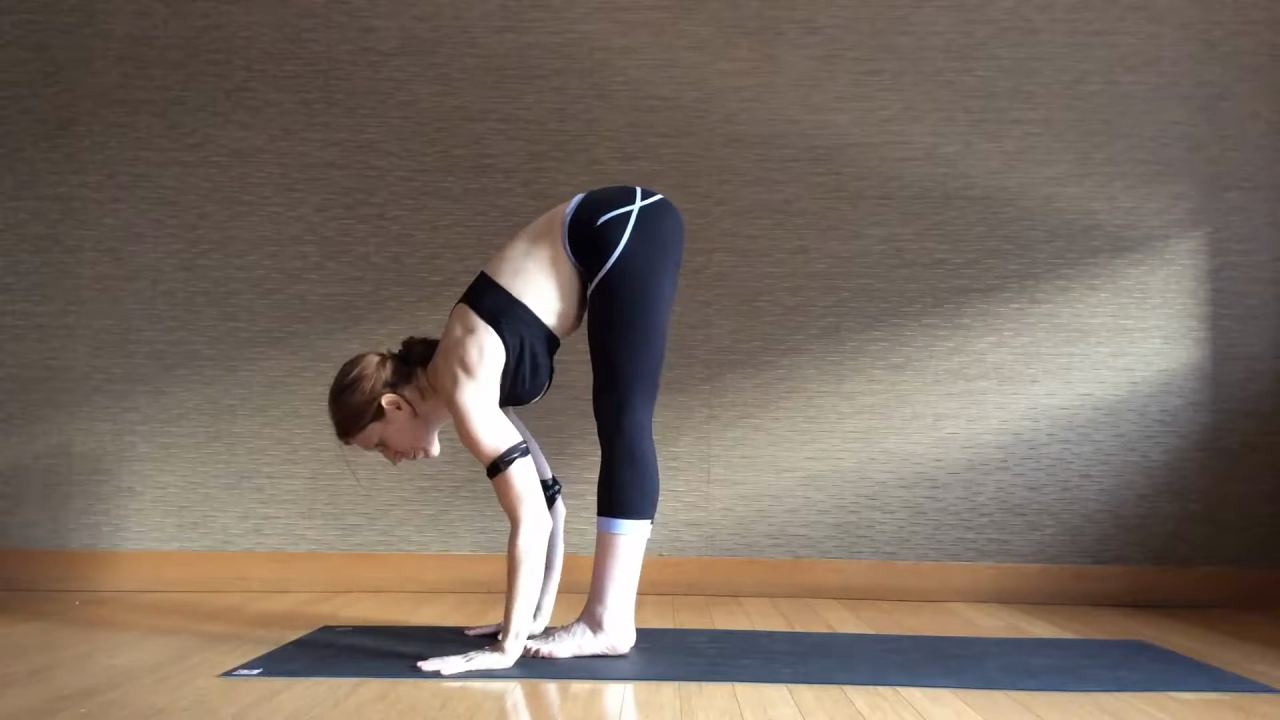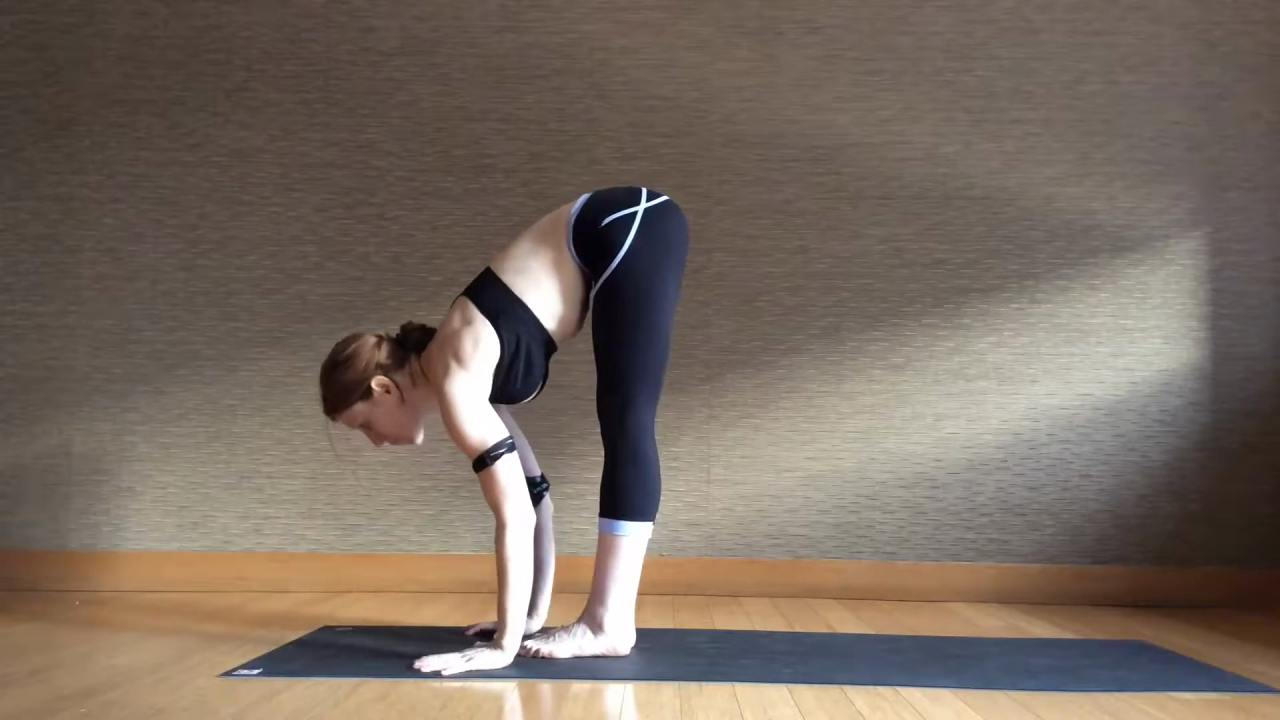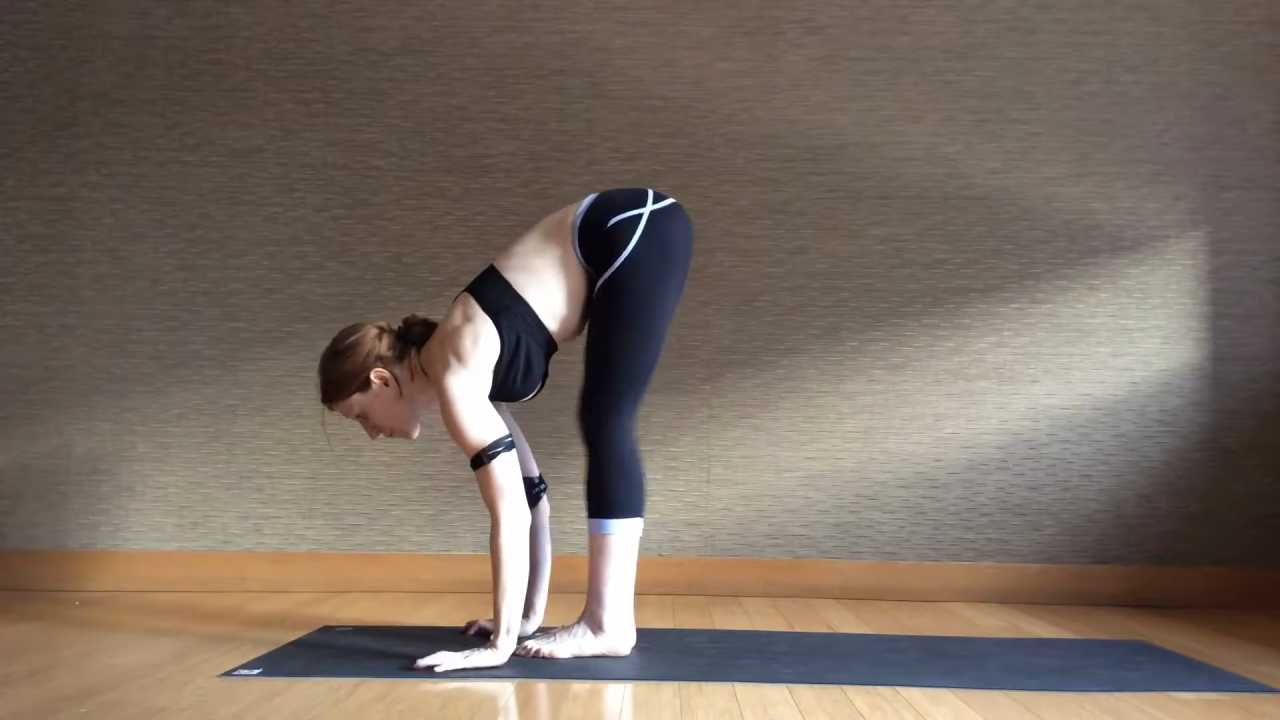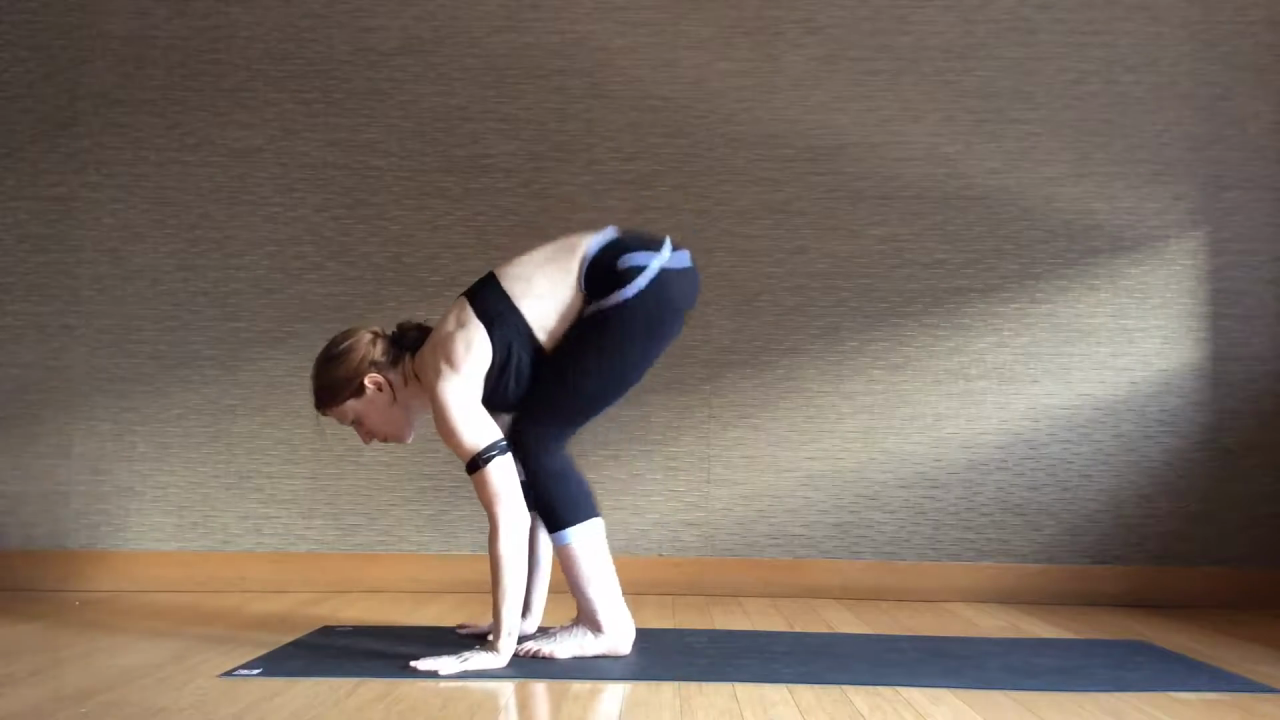
dt=0.2s
person 1, frame 1
left shoulder: (462, 390)
right shoulder: (469, 380)
left elbow: (530, 520)
right elbow: (545, 496)
left wrist: (509, 647)
right wrist: (536, 617)
left hip: (627, 230)
right hip: (617, 234)
left knee: (623, 426)
right knee: (620, 428)
left ankle: (609, 623)
right ankle: (609, 618)
person 1, frame 2
left shoulder: (454, 381)
right shoulder: (468, 374)
left elbow: (515, 517)
right elbow: (530, 491)
left wrist: (506, 645)
right wrist: (532, 616)
left hip: (634, 230)
right hip: (626, 232)
left knee: (626, 426)
right knee: (622, 428)
left ankle: (609, 625)
right ankle: (607, 618)
person 1, frame 3
left shoulder: (453, 377)
right shoulder: (468, 371)
left elbow: (510, 513)
right elbow: (528, 489)
left wrist: (502, 643)
right wrist: (529, 616)
left hip: (642, 234)
right hip: (632, 236)
left knee: (605, 425)
right knee: (603, 427)
left ankle: (609, 624)
right ankle: (608, 616)
person 1, frame 4
left shoulder: (446, 382)
right shoulder: (455, 373)
left elbow: (508, 514)
right elbow: (522, 498)
left wrist: (501, 644)
right wrist: (530, 617)
left hip: (646, 275)
right hip: (640, 277)
left knee: (534, 443)
right knee: (532, 448)
left ankle: (606, 625)
right ankle: (601, 616)
